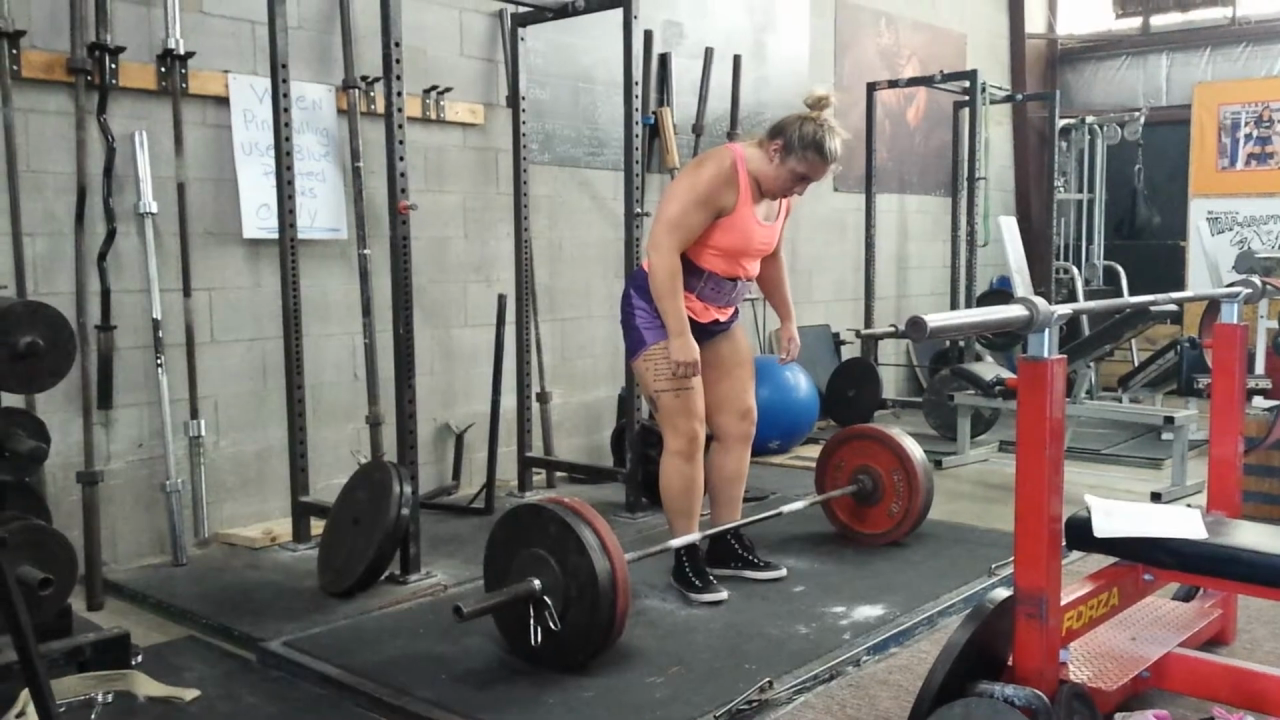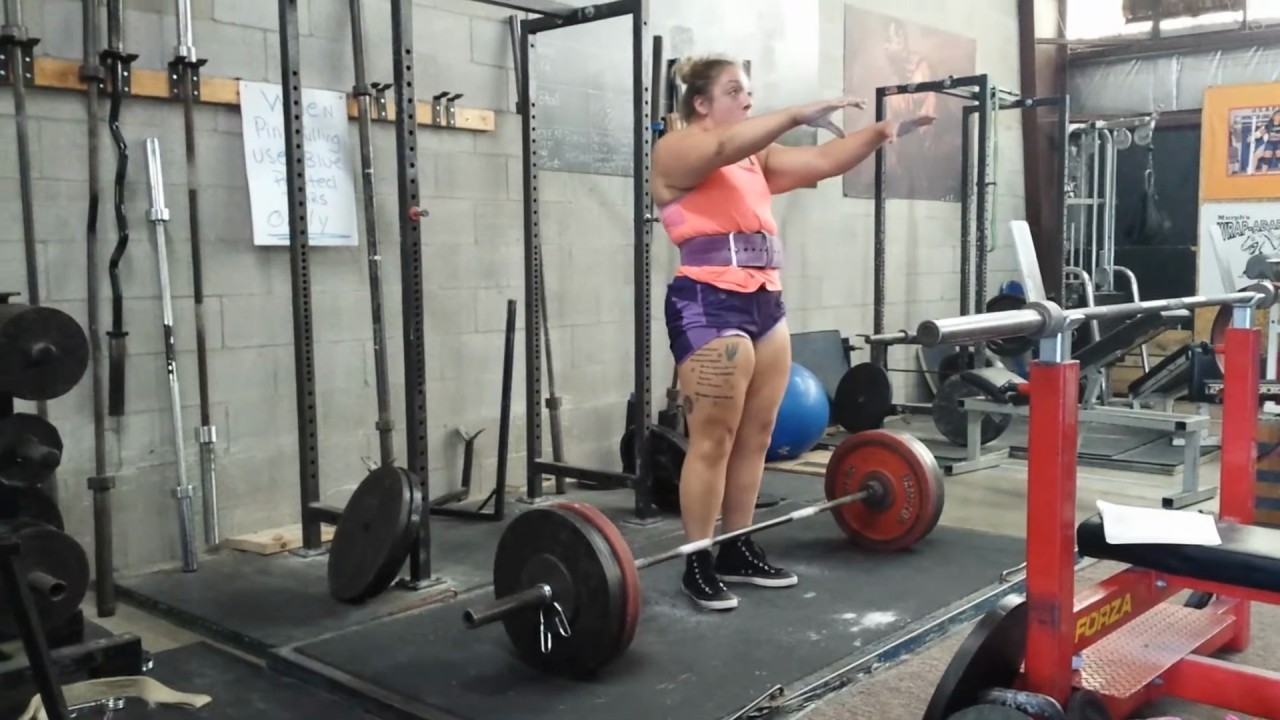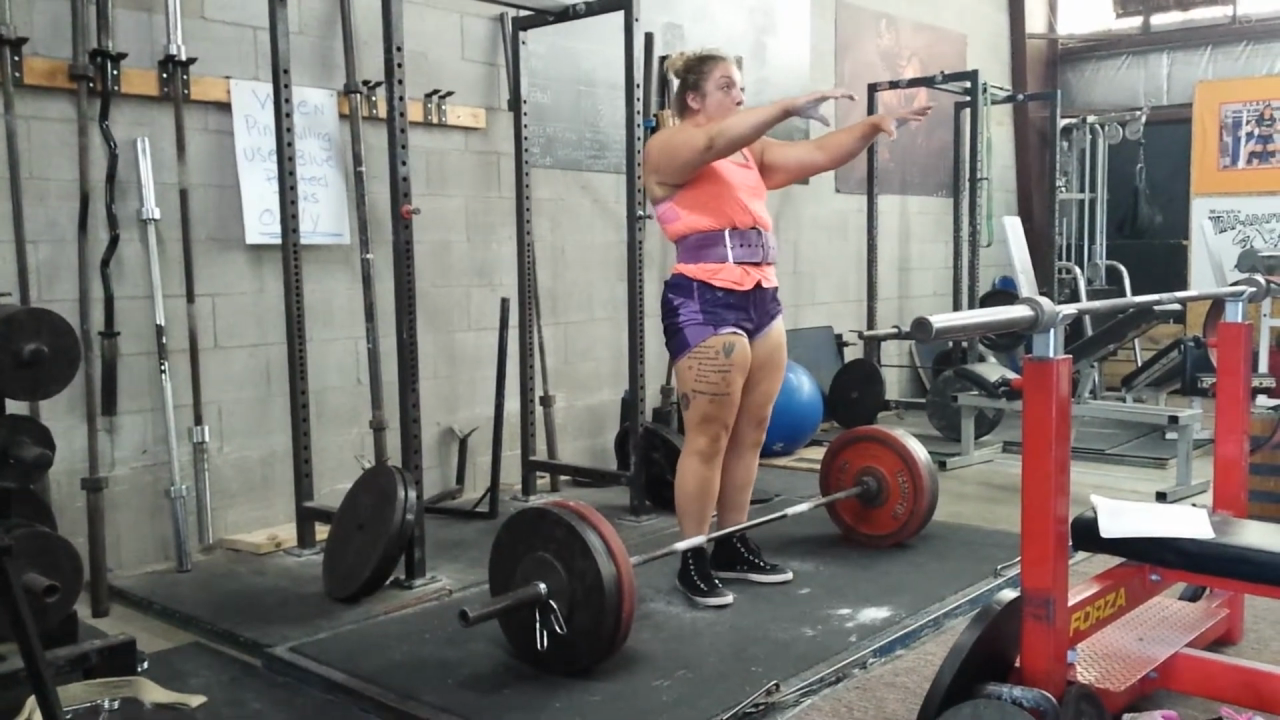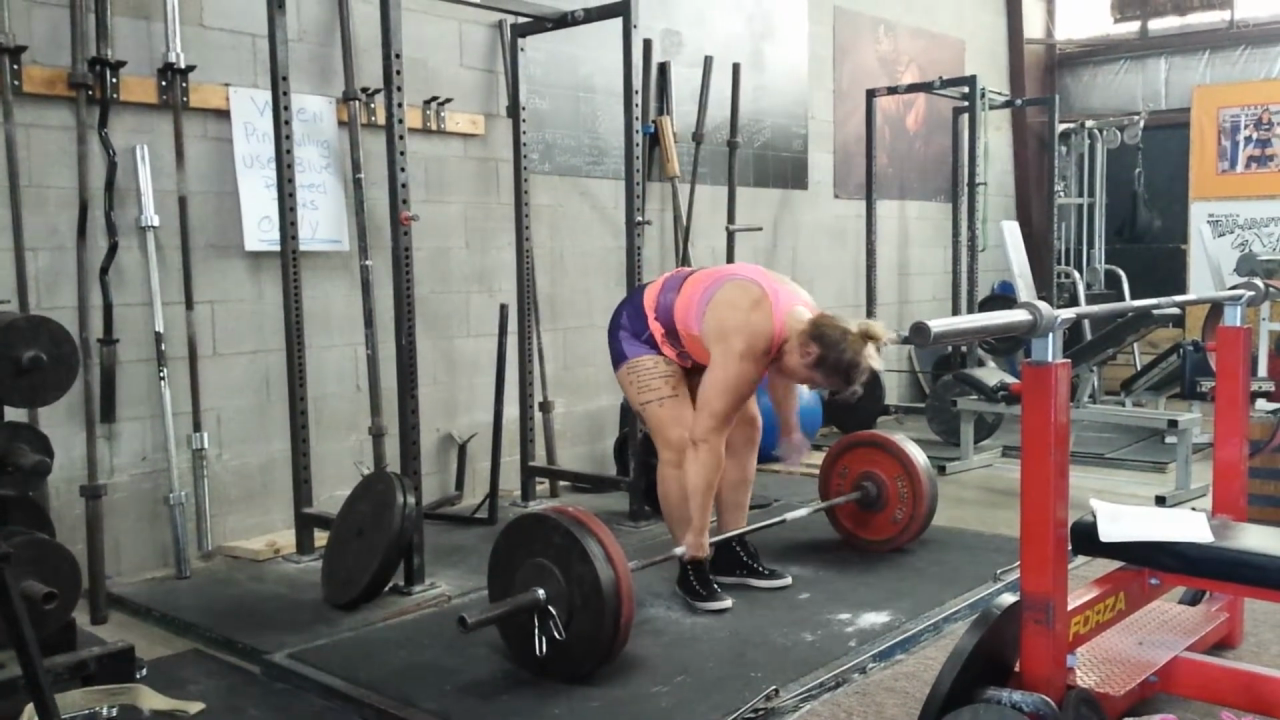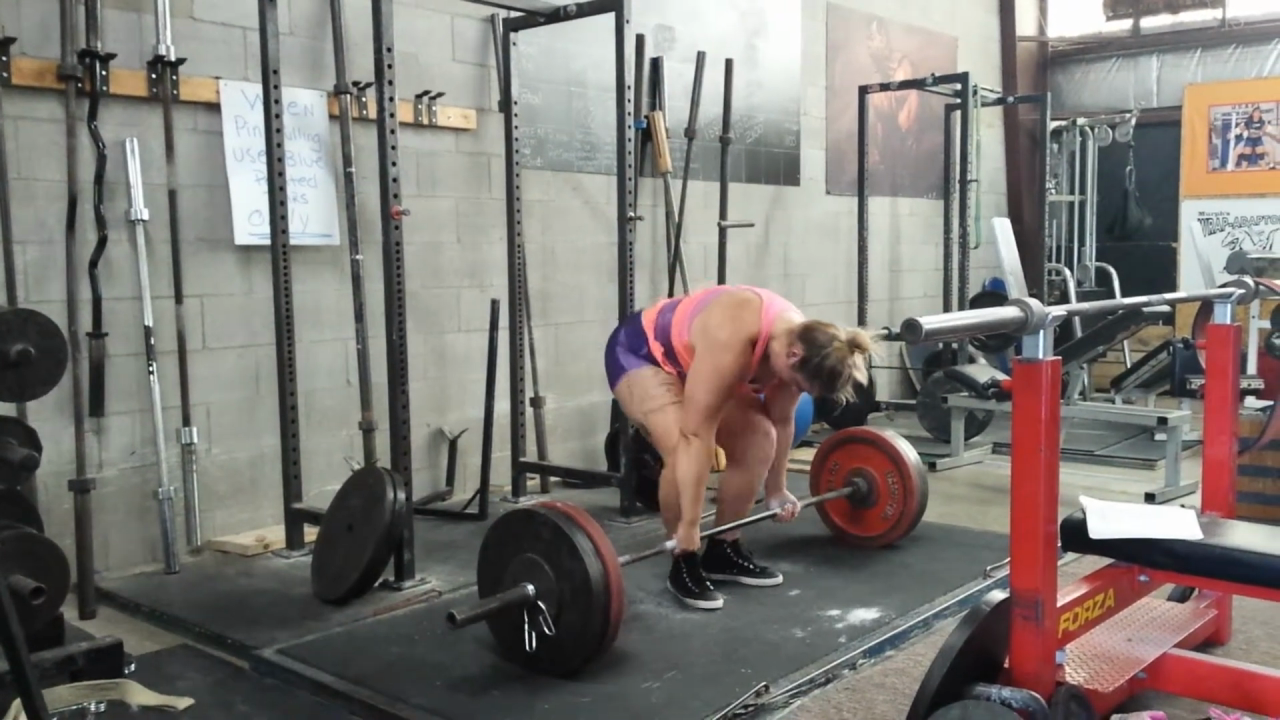
dt=1s
person 1, frame 1
left shoulder: (779, 190)
right shoulder: (716, 174)
left elbow: (768, 257)
right elbow: (662, 249)
left wrist: (787, 319)
right wrist: (679, 335)
left hip: (719, 315)
right hip: (661, 310)
left knee: (739, 424)
right knee: (687, 434)
left ankle: (726, 543)
right ankle: (686, 558)
person 1, frame 2
left shoulder: (755, 158)
right shoulder: (675, 150)
left elbow: (823, 161)
right elbow: (724, 146)
left wrist: (879, 133)
right wrist: (799, 114)
left hip: (765, 302)
right hip: (708, 303)
left knee: (755, 436)
right knee: (712, 440)
left ankle: (738, 550)
right ankle: (697, 564)
person 1, frame 3
left shoulder: (750, 150)
right shoulder: (668, 148)
left elbow: (817, 156)
right elbow: (715, 140)
left wrist: (872, 126)
right wrist: (789, 105)
left hip: (761, 300)
right hip: (704, 303)
left knee: (750, 434)
right knee: (708, 437)
left ankle: (731, 545)
right ankle: (693, 561)
person 1, frame 4
left shoulder: (812, 325)
right shoulder: (746, 340)
left elbow: (780, 376)
right elbow: (706, 438)
left wrist: (788, 429)
right wrist: (697, 533)
left hip: (696, 333)
right hip: (644, 332)
left knee: (745, 432)
right knee: (680, 443)
left ankle: (731, 552)
right ankle: (693, 564)
person 1, frame 5
left shoulder: (797, 339)
right shoulder: (732, 340)
left elbow: (780, 421)
right elbow: (695, 434)
left wrist: (777, 490)
right wrist: (689, 525)
left hip: (690, 358)
right hip: (640, 352)
left knee: (758, 441)
right knee: (681, 450)
left ankle: (723, 550)
right ankle: (685, 562)
